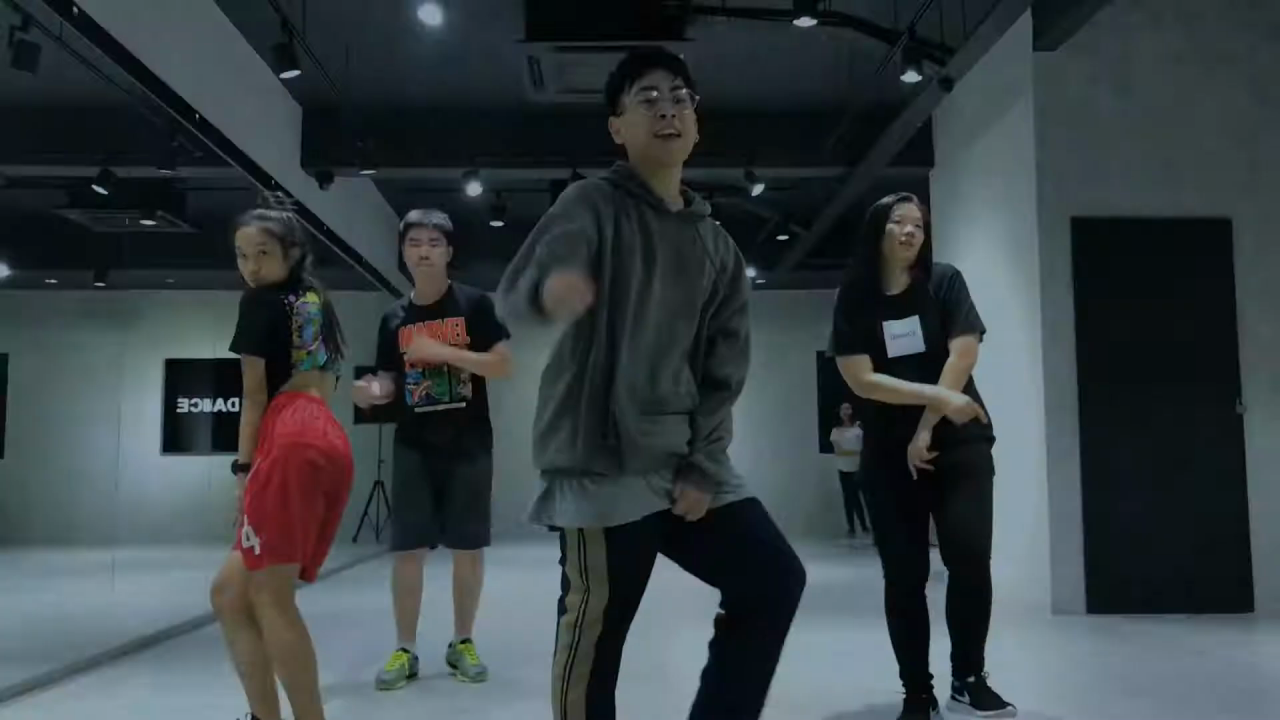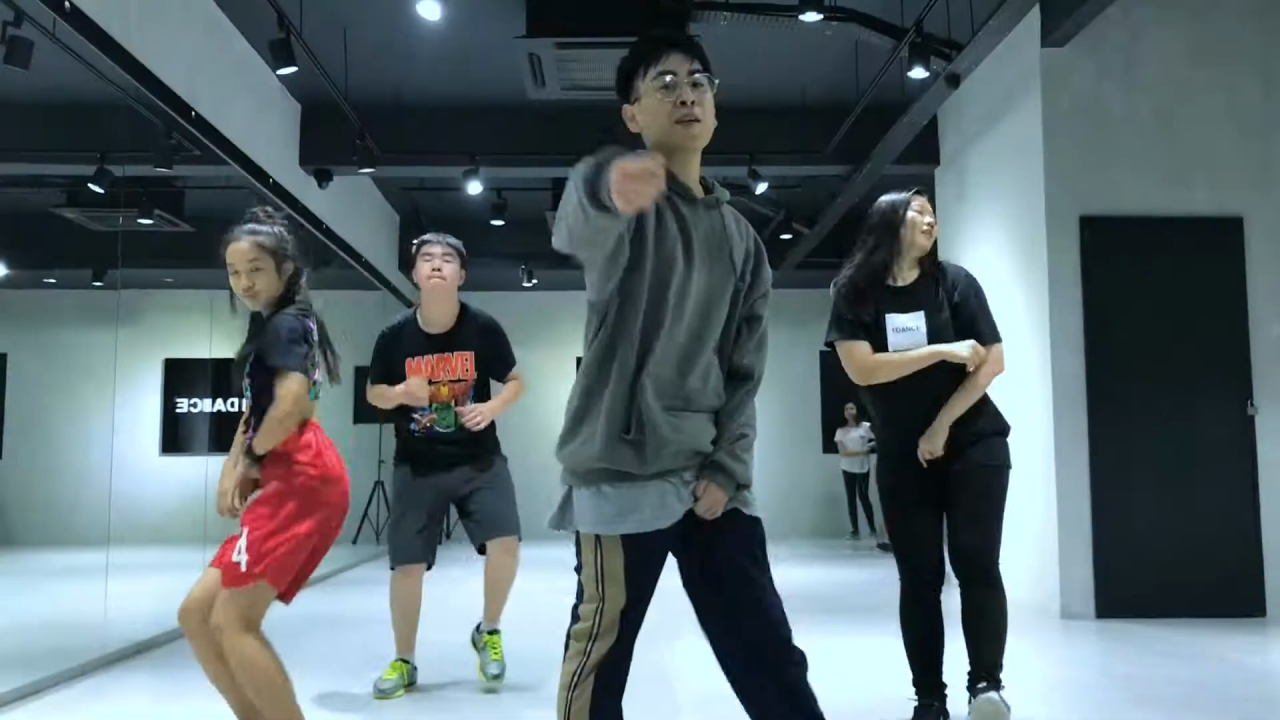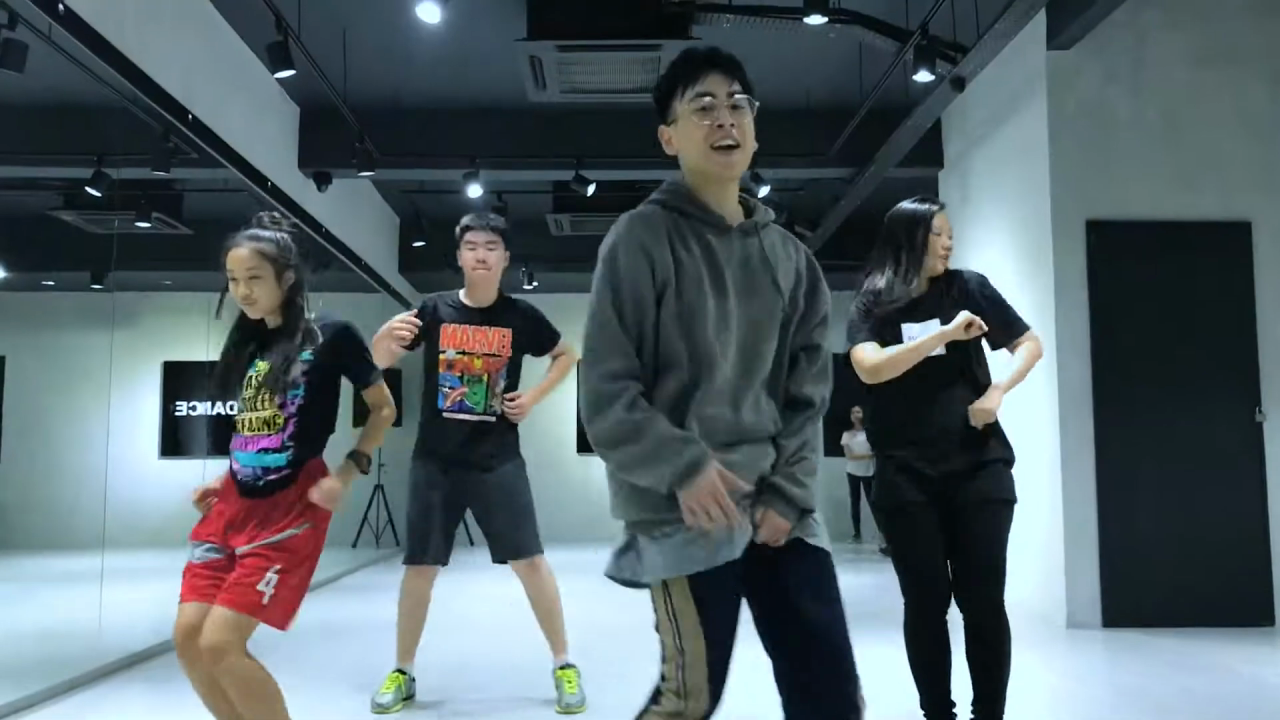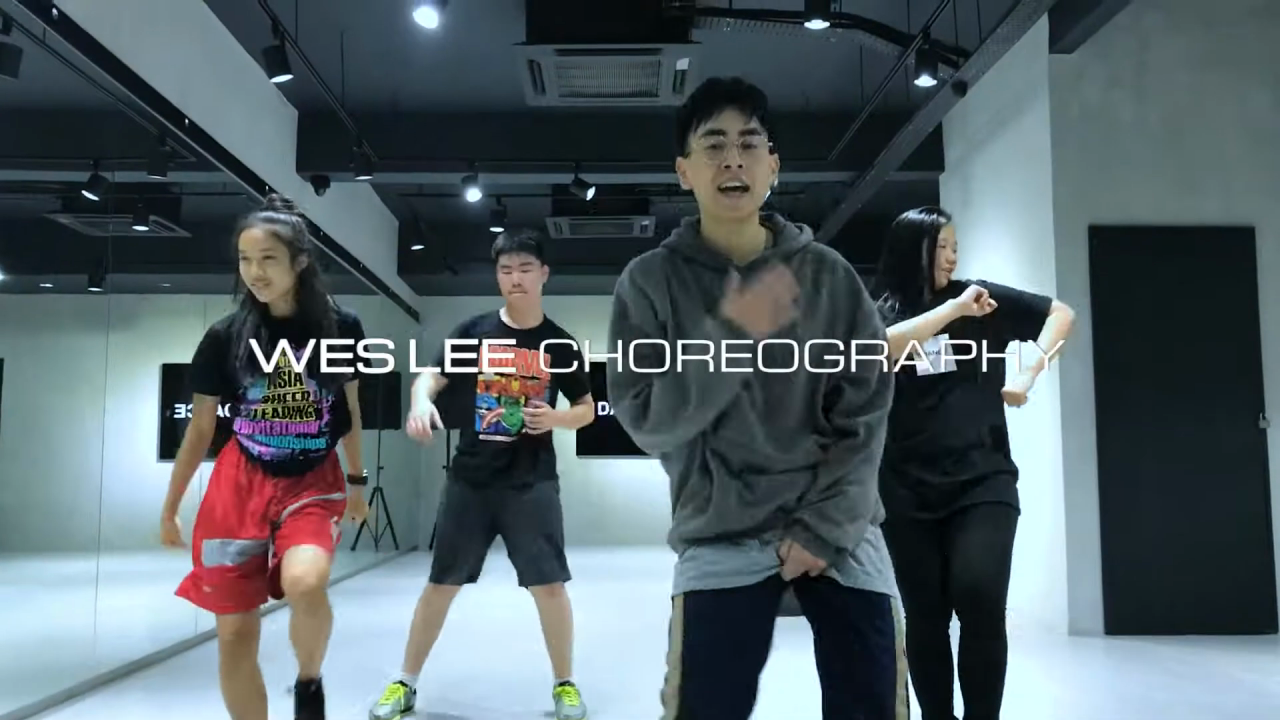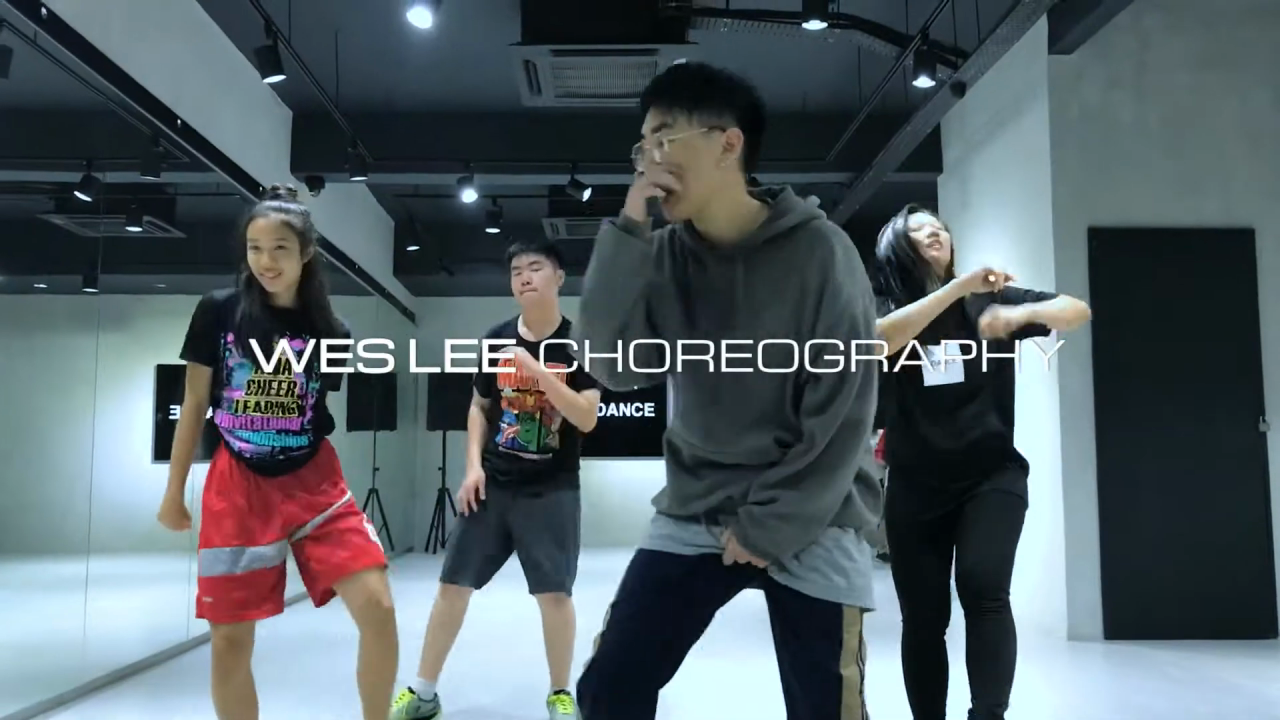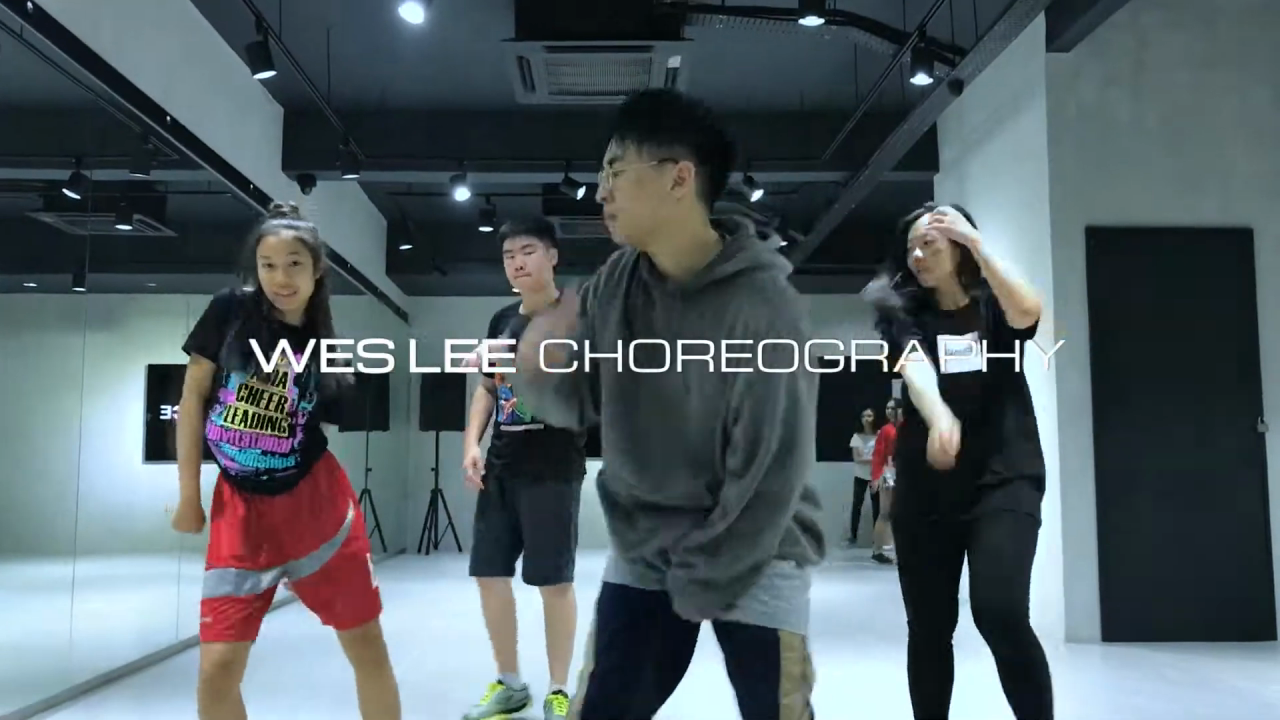
dt=0.2s
person 1, frame 1
left shoulder: (718, 247)
right shoulder: (594, 208)
left elbow: (726, 367)
right elbow: (519, 283)
left wrist: (704, 468)
right wrist: (545, 285)
left hip: (688, 467)
right hip: (600, 464)
left knee: (773, 576)
right knee: (592, 638)
person 1, frame 2
left shoulder: (736, 232)
right shoulder: (626, 191)
left elbow: (744, 364)
right elbow: (579, 230)
left wrist: (728, 467)
right wrist: (608, 192)
left hip: (707, 467)
right hip: (620, 462)
left knee: (763, 643)
right knee: (601, 646)
person 1, frame 3
left shoulder: (788, 255)
right shoulder: (642, 240)
left elbow: (807, 388)
right elbow: (603, 393)
left wrist: (787, 493)
right wrist: (683, 468)
left hip: (776, 502)
right hip: (679, 509)
person 1, frame 4
left shoulder: (827, 275)
right shoulder: (651, 281)
left elbow: (866, 413)
right elbow: (651, 422)
left wrist: (823, 526)
right wrist: (729, 334)
left hip: (836, 527)
right hip: (722, 534)
person 1, frame 5
left shoulder: (822, 253)
right shoulder: (658, 256)
left elbow: (844, 413)
right elbow: (614, 365)
left wrist: (770, 524)
right wrist: (627, 230)
left hip: (812, 518)
right hip: (694, 510)
person 1, frame 6
left shoulder: (763, 305)
right shoulder: (615, 283)
left elbow: (770, 475)
right elbow: (572, 404)
left wrist: (709, 581)
right wrist: (549, 357)
left hip: (752, 555)
right hip: (645, 549)
person 2, frame 1
left shoulder: (944, 282)
right shoulder: (853, 300)
left elbow: (963, 358)
right elbow: (861, 381)
left wrist: (925, 427)
right wrist: (934, 397)
left hip: (959, 444)
right hip: (889, 457)
left knee: (969, 557)
right knee: (904, 575)
person 2, frame 2
left shoulder: (954, 280)
right shoulder: (855, 291)
left elbow: (992, 359)
right elbow: (860, 367)
left wrist: (943, 424)
right wrist: (941, 352)
left hip: (973, 443)
right hip: (903, 456)
left knee: (976, 563)
right knee: (920, 578)
person 2, frame 3
left shoulder: (968, 290)
right shoulder: (874, 302)
left elbow: (1030, 342)
right elbow: (869, 368)
left wrist: (997, 391)
right wrist: (944, 335)
left hip: (978, 467)
right hip: (904, 476)
left knee: (980, 596)
right knee: (924, 599)
person 2, frame 4
left shoulder: (985, 301)
right shoulder: (885, 314)
left elbow: (1061, 312)
right elbow: (879, 349)
left wrist: (1030, 371)
right wrist: (953, 308)
left hip: (984, 481)
right hip: (909, 489)
left knee: (979, 599)
right knee: (926, 614)
person 2, frame 5
left shoulder: (995, 298)
right shoulder: (891, 308)
left elbow: (1076, 311)
right elbow: (885, 337)
left wrist: (1022, 312)
right wrist: (957, 287)
left hip: (993, 479)
right hip: (917, 488)
left knee: (985, 590)
right knee: (923, 619)
person 2, frame 6
left shoulder: (1007, 309)
right shoulder: (906, 314)
left elbow: (1029, 311)
right elbow: (915, 372)
left wrist: (964, 233)
right wrist: (939, 416)
left hip: (1004, 486)
right hip: (930, 491)
left knee: (1001, 614)
right knee: (928, 628)
person 3, frame 1
left shoulder: (263, 301)
right shoulder: (317, 302)
left elbow: (253, 392)
left wrist: (244, 465)
left hip: (291, 446)
right hip: (325, 443)
left knee: (270, 598)
right knee: (230, 595)
person 3, frame 2
left shoulder: (285, 322)
right shoulder: (301, 322)
left elbow: (291, 403)
left wrist: (246, 457)
right wrist: (238, 460)
left hip: (299, 477)
right hip: (301, 480)
left knee: (231, 621)
right knee: (196, 617)
person 3, frame 3
left shoulder: (331, 337)
right shoulder: (239, 344)
left elbow: (383, 408)
left wrist: (349, 468)
right wrist: (217, 484)
left hip: (292, 506)
right hip: (236, 502)
left knee: (218, 641)
right knee: (188, 638)
person 3, frame 4
left shoulder: (342, 327)
right shoulder: (225, 337)
right elbow: (202, 427)
left wrist: (358, 482)
right wrist: (169, 509)
left hip: (317, 482)
right hip: (242, 483)
left knee: (306, 585)
right knee: (236, 636)
person 3, frame 5
left shoulder: (330, 332)
right shoulder: (218, 311)
right elbow: (193, 403)
right wrist: (174, 490)
left hip: (313, 481)
right hip: (237, 483)
left knee: (377, 610)
right knee: (229, 643)
person 3, frame 6
left shoulder: (323, 349)
right shoulder: (227, 311)
right elbow: (191, 402)
right wrist: (188, 492)
left hip: (316, 500)
right hip: (239, 504)
left knee: (367, 645)
right knee: (216, 672)
person 4, frame 1
left shoulder: (474, 303)
right shoulder: (393, 317)
left elbow: (503, 363)
right elbow: (387, 380)
left wrist: (449, 353)
right wrist: (368, 391)
left hip: (468, 446)
right hip: (413, 446)
left knee: (469, 547)
right knee: (408, 548)
left ankle: (463, 640)
right ankle: (405, 651)
person 4, frame 2
left shoulder: (483, 328)
right shoulder: (398, 334)
left elbow: (516, 381)
right elbow: (376, 394)
left wrist: (493, 410)
right wrist: (400, 394)
left hip: (478, 458)
right hip: (417, 465)
left knee: (505, 540)
right knee: (407, 563)
left ankle: (488, 632)
right ankle: (403, 661)
person 4, frame 3
left shoulder: (522, 316)
right shoulder: (435, 309)
left elbow: (567, 354)
right elbow: (382, 358)
left wrist: (536, 393)
right wrist: (388, 333)
left hip: (498, 460)
right hip: (437, 459)
left knee: (529, 559)
right knee: (419, 565)
left ankle: (562, 664)
right ankle: (402, 672)
person 4, frame 4
left shoulder: (561, 344)
right shoulder: (475, 330)
left elbow: (583, 415)
right elbow: (431, 378)
left wrist: (553, 415)
right wrist: (421, 404)
left hip: (532, 482)
right hip: (470, 480)
left knee: (548, 584)
right knee: (441, 582)
person 4, frame 5
left shoulder: (577, 345)
right shoulder: (497, 338)
left elbow: (587, 417)
right elbow: (480, 406)
left wrist: (535, 367)
right wrist: (474, 463)
left hip: (551, 488)
right hip: (494, 484)
left knee: (554, 590)
right knee: (454, 582)
person 4, frame 6
right shoulder: (500, 322)
right wrist: (473, 444)
left hip: (552, 468)
right hip: (501, 467)
left knee: (553, 581)
right knee: (490, 575)
